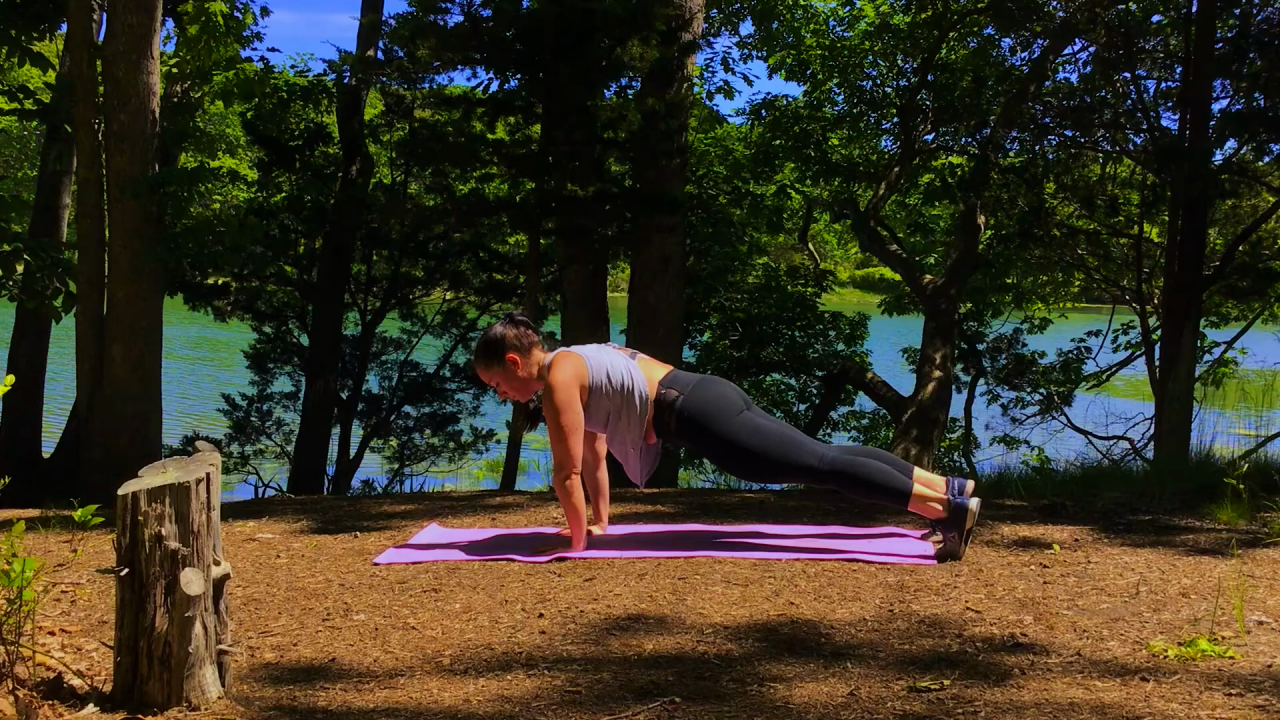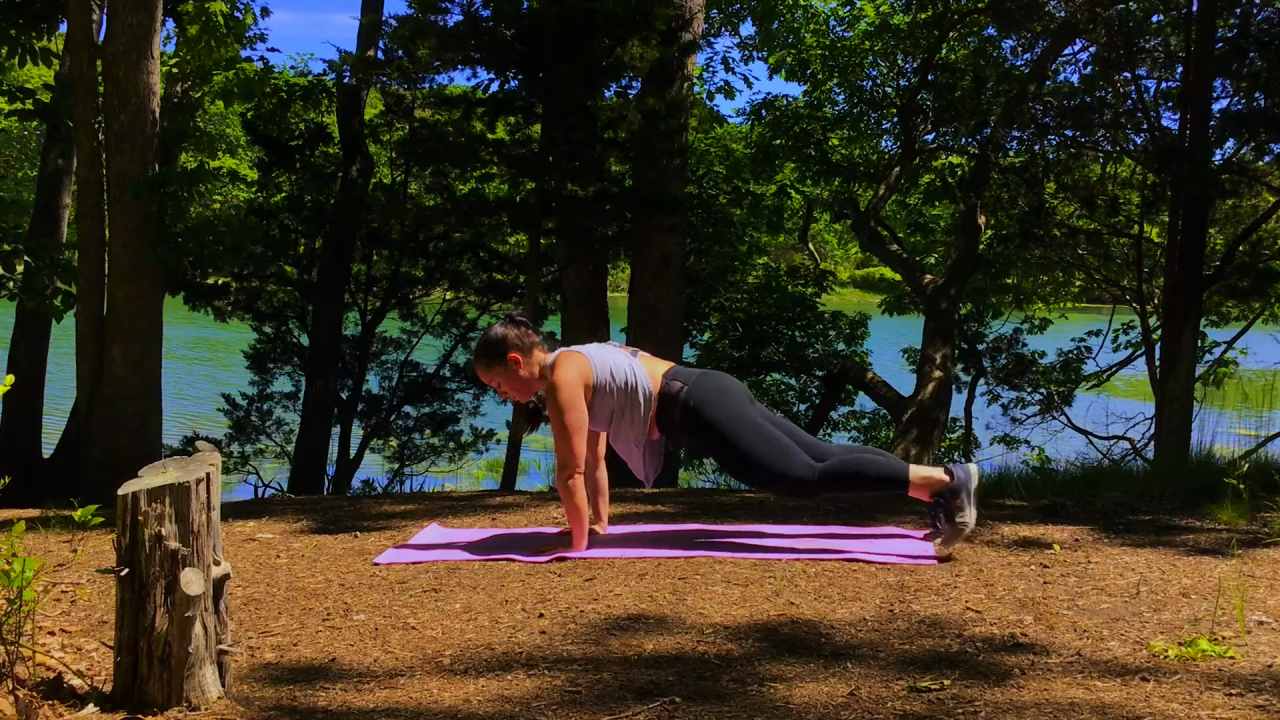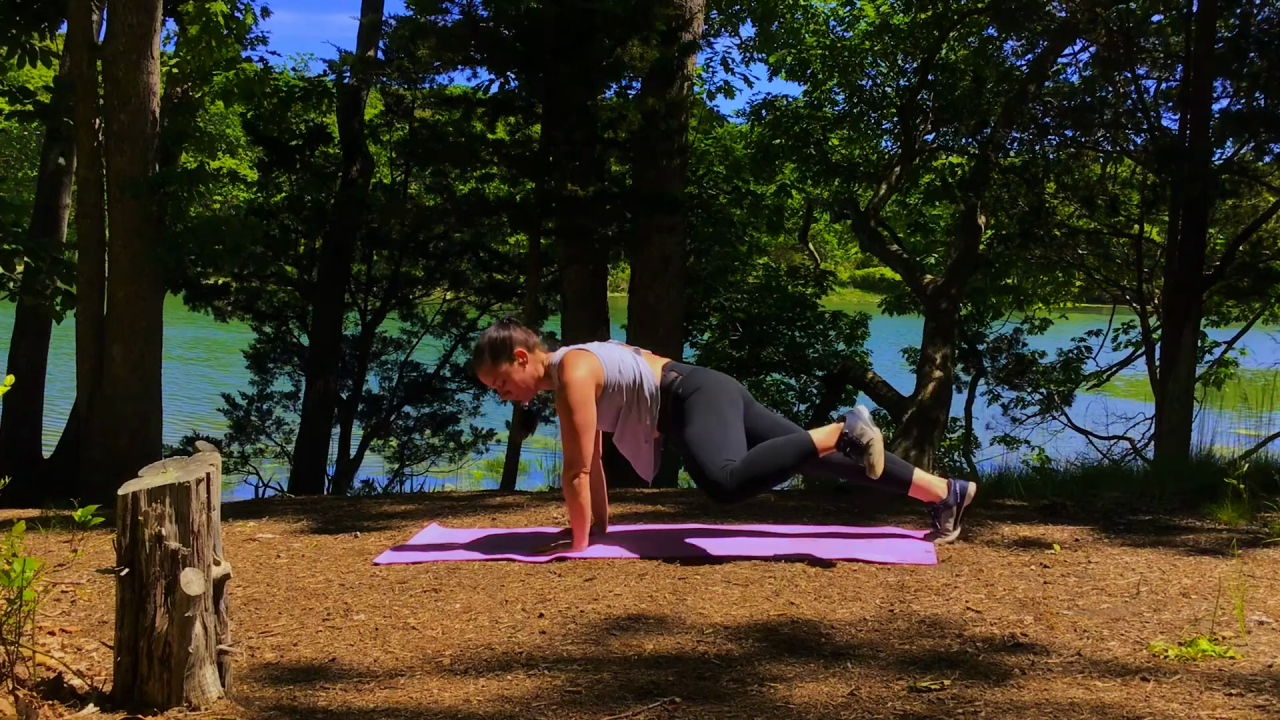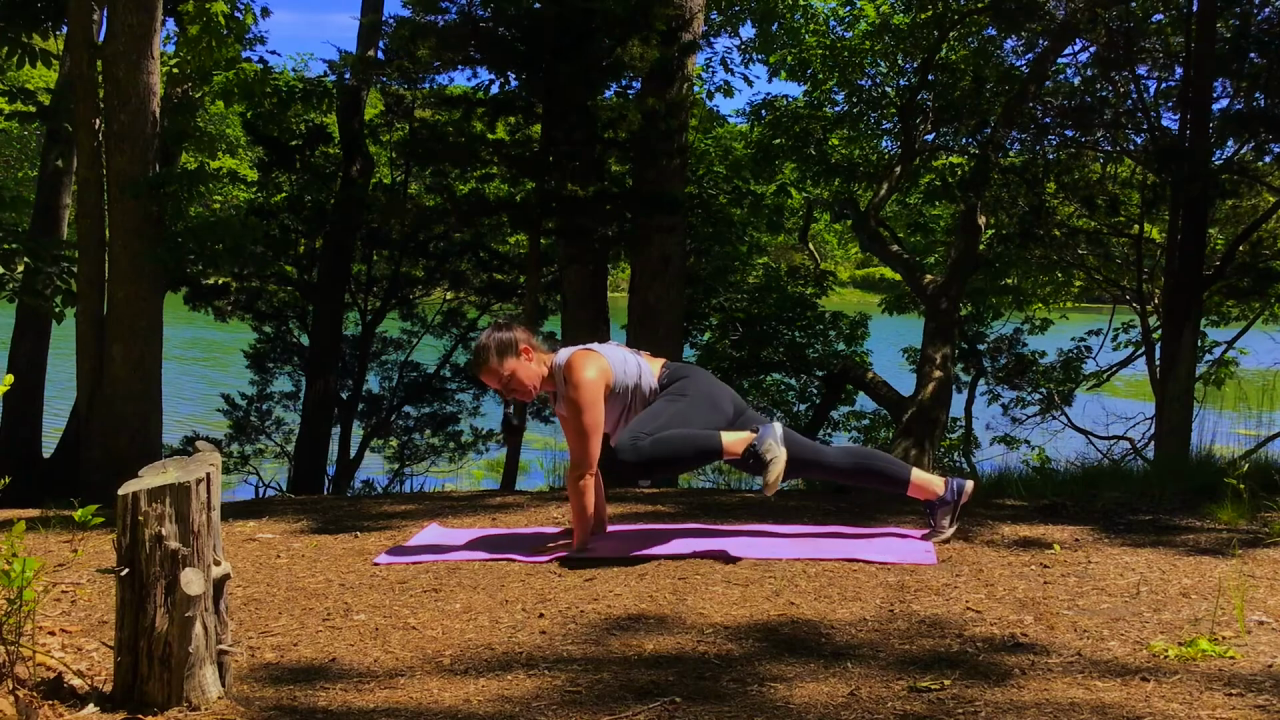
dt=0.2s
person 1, frame 1
left shoulder: (557, 378)
right shoulder: (574, 365)
left elbow: (567, 472)
right elbow: (593, 458)
left wrist: (577, 541)
right wrist: (600, 522)
left hip: (701, 414)
right hip: (711, 396)
left knee: (819, 465)
right knee: (822, 456)
left ankle: (951, 509)
right ankle: (945, 486)
person 1, frame 2
left shoulder: (561, 377)
right shoulder: (574, 367)
left elbow: (571, 471)
right elbow: (593, 459)
left wrist: (578, 542)
right wrist: (600, 521)
left hip: (704, 406)
right hip: (713, 397)
left knee: (810, 475)
right knee: (821, 457)
left ankle: (946, 481)
right ankle: (940, 483)
person 1, frame 3
left shoulder: (571, 374)
right shoulder: (566, 374)
left elbow: (576, 469)
right elbow: (590, 459)
left wrist: (579, 541)
right wrist: (600, 521)
left hip: (703, 394)
right hip: (712, 399)
left knee: (725, 484)
right knee: (827, 461)
left ankle: (839, 431)
right ankle: (945, 492)
person 1, frame 4
left shoulder: (580, 372)
right shoulder: (555, 389)
left elbow: (584, 468)
right elbow: (584, 460)
left wrist: (580, 539)
right wrist: (599, 521)
left hip: (695, 392)
right hip: (704, 403)
left knee: (631, 453)
right knee: (819, 460)
left ankle: (752, 444)
right ankle: (943, 488)
